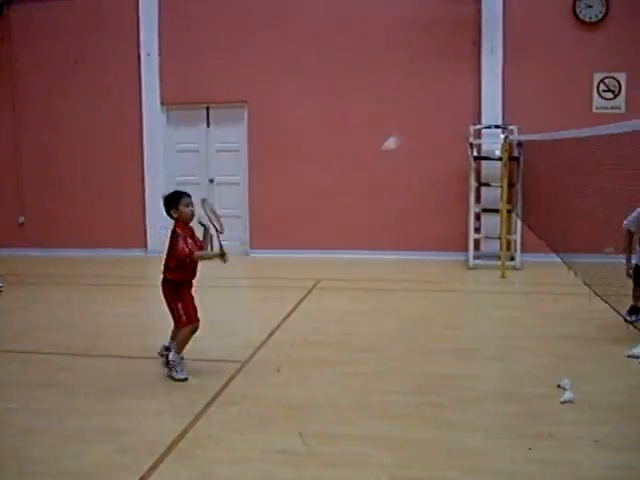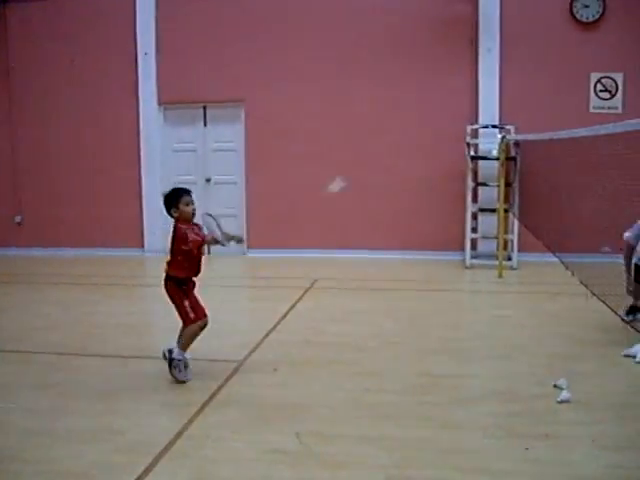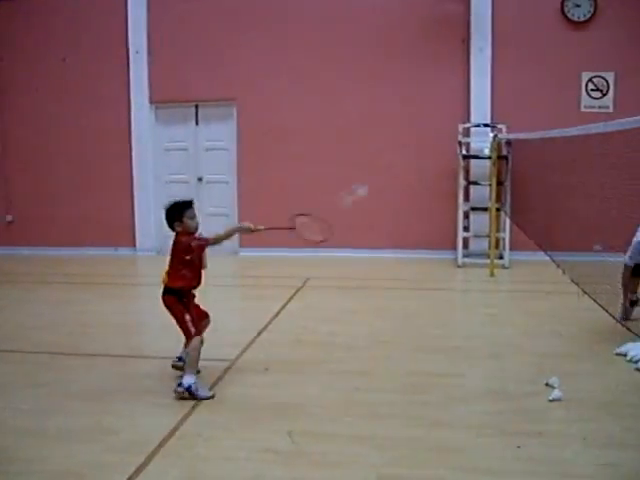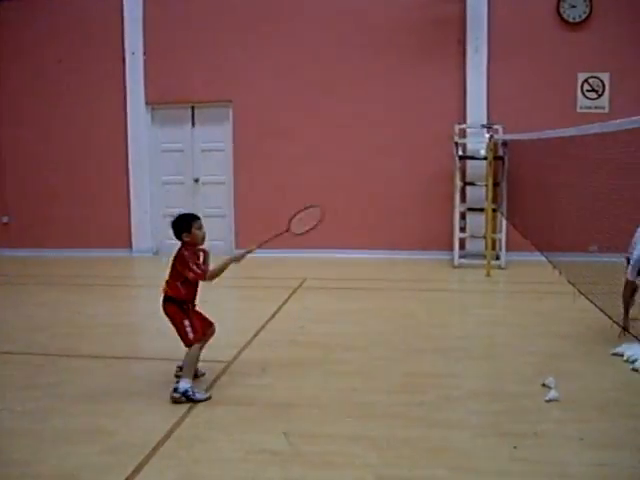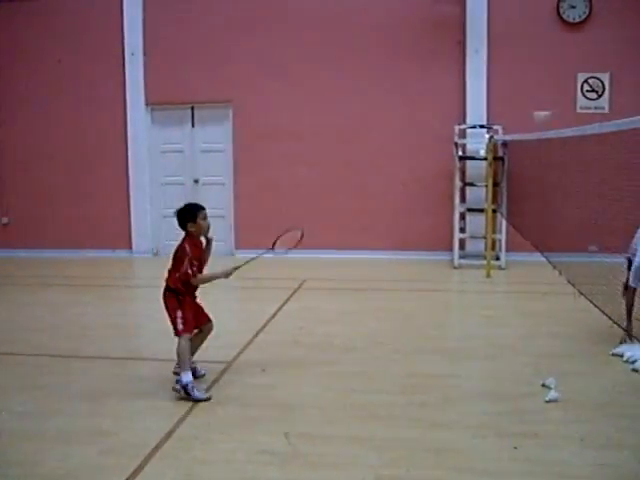
dt=0.1s
person 1, frame 1
left shoulder: (188, 230)
right shoulder: (179, 233)
left elbow: (202, 250)
right elbow: (193, 255)
left wrist: (207, 235)
right wrist: (216, 254)
left hip: (183, 283)
right hip: (174, 285)
left knee: (185, 320)
right knee: (191, 323)
left ankle: (169, 348)
right ankle: (174, 360)
person 1, frame 2
left shoulder: (189, 228)
right shoulder: (182, 229)
left elbow: (203, 241)
right elbow: (204, 240)
right wrist: (229, 237)
left hip: (183, 282)
right hip: (177, 283)
left knee: (196, 317)
right knee: (199, 321)
left ankle: (176, 352)
right ankle: (177, 356)
person 1, frame 3
left shoulder: (190, 240)
right shoulder: (183, 242)
left elbow: (202, 259)
right elbow: (212, 241)
right wrist: (238, 228)
left hip: (181, 294)
right hip: (176, 295)
left knee: (203, 321)
right knee: (195, 335)
left ankle: (183, 358)
right ankle: (187, 384)
person 1, frame 4
left shoulder: (193, 252)
right shoulder: (186, 256)
left elbow: (204, 273)
right elbow: (208, 276)
left wrist: (204, 256)
right wrist: (231, 259)
left hip: (185, 303)
right hip: (176, 305)
left knee: (209, 329)
right knee: (196, 342)
left ankle: (186, 367)
right ankle: (183, 388)
person 1, frame 5
left shoulder: (196, 243)
right shoulder: (188, 248)
left elbow: (200, 266)
right elbow: (194, 280)
left wrist: (209, 244)
right wrist: (220, 274)
left hip: (187, 295)
right hip: (176, 295)
left knee: (206, 326)
right knee: (185, 334)
left ankle: (184, 364)
right ankle: (184, 382)
